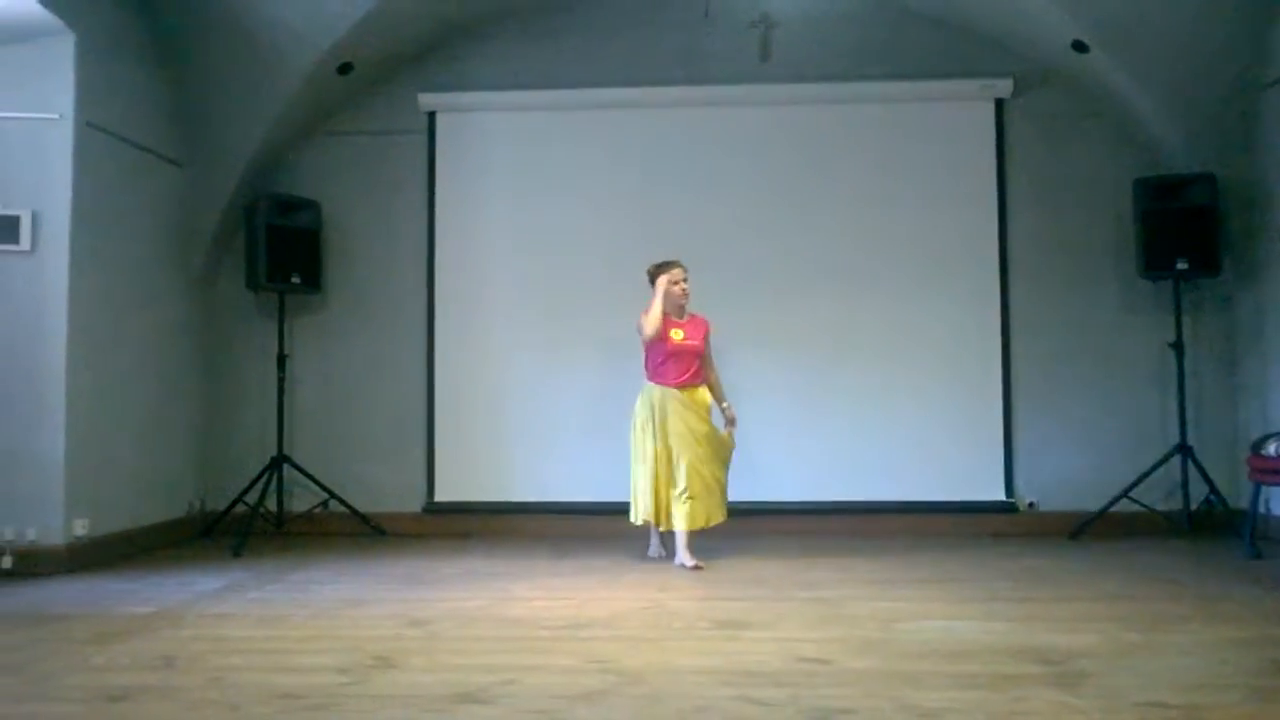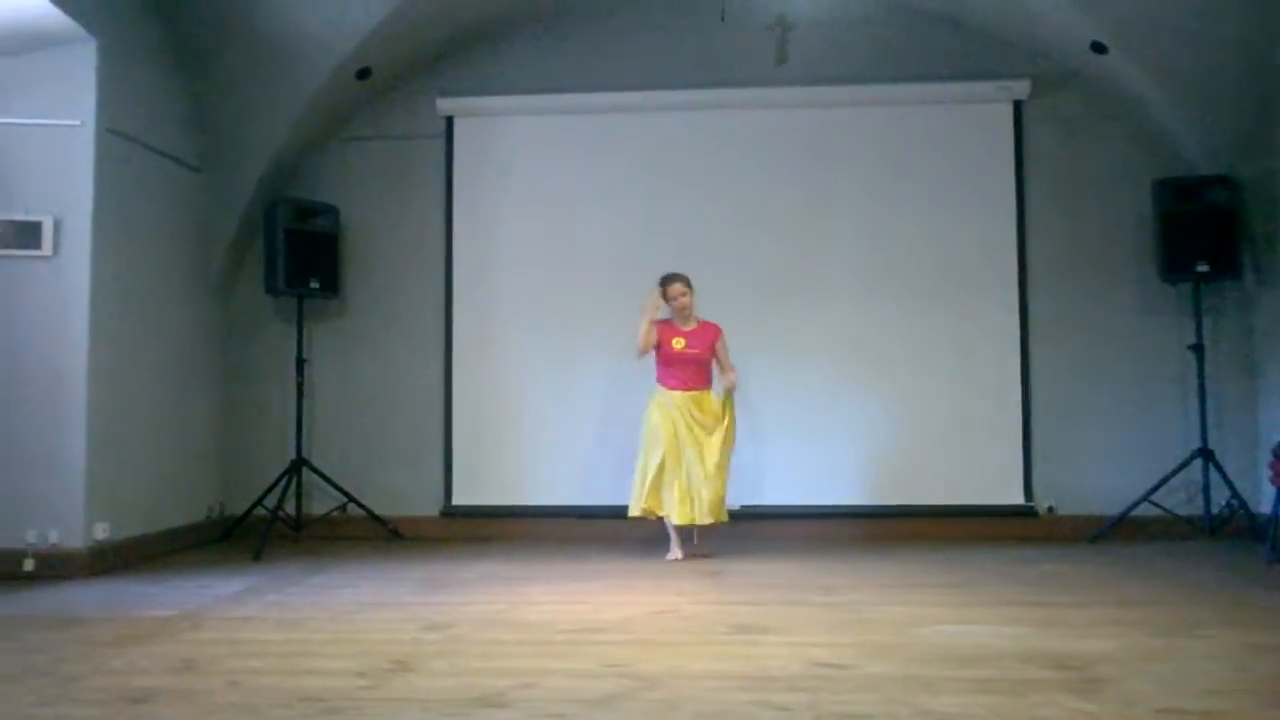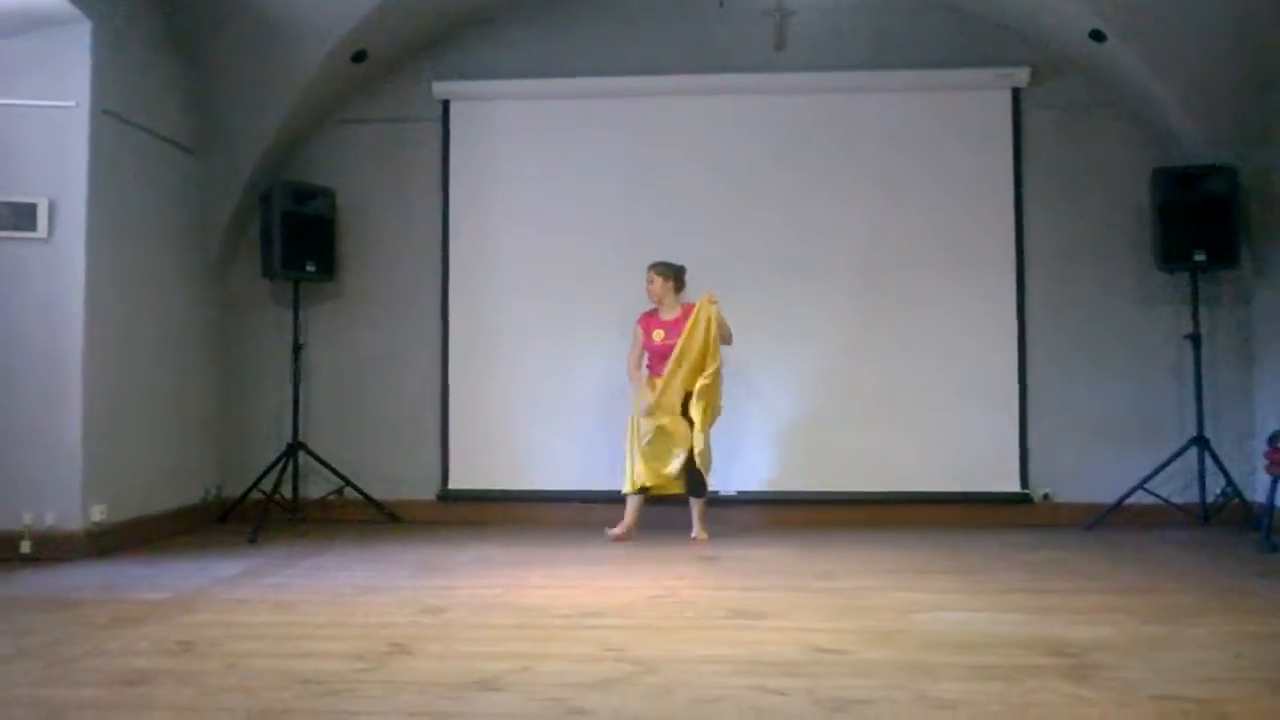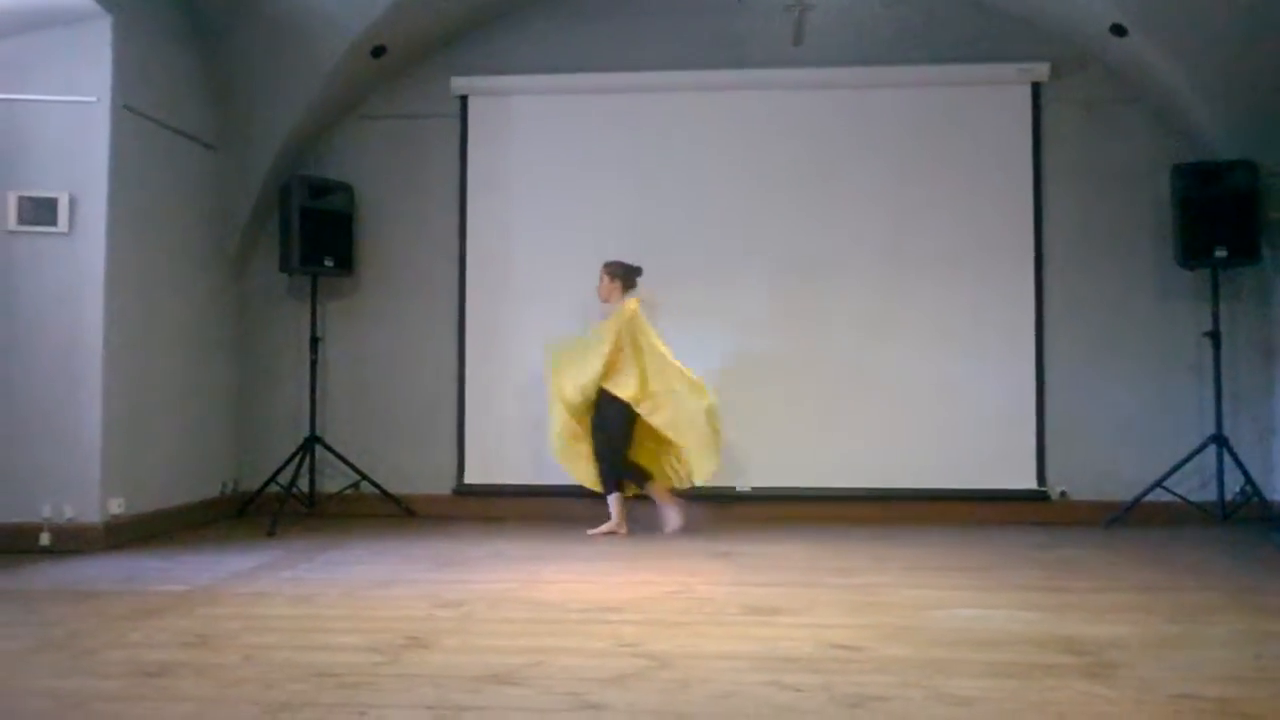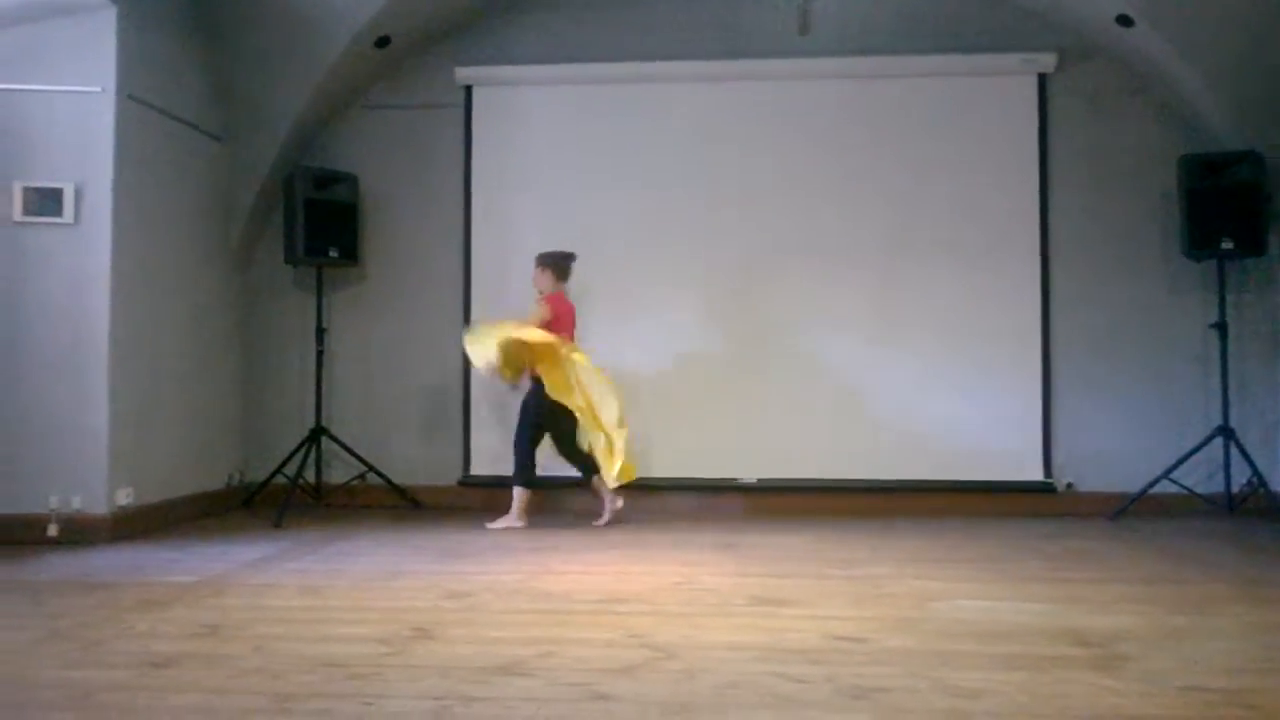
dt=0.5s
person 1, frame 1
left shoulder: (701, 324)
right shoulder: (651, 317)
left elbow: (708, 368)
right elbow: (650, 334)
left wrist: (724, 404)
right wrist: (660, 292)
left hip: (692, 404)
right hip: (659, 402)
left knee: (690, 471)
right knee: (659, 470)
left ankle: (682, 550)
right ankle: (655, 538)
person 1, frame 2
left shoulder: (711, 331)
right shoulder: (660, 329)
left elbow: (726, 367)
right elbow: (640, 349)
left wrist: (730, 378)
right wrist: (649, 312)
left hip: (701, 407)
right hip: (667, 407)
left knee: (702, 470)
right knee: (668, 470)
left ankle: (696, 538)
right ankle: (675, 543)
person 1, frame 3
left shoulder: (694, 313)
right shoulder: (645, 321)
left elbow: (726, 340)
right elbow: (633, 364)
left wrist: (715, 313)
right wrist: (644, 393)
left hip: (688, 396)
left knee: (691, 459)
left ankle: (698, 525)
right ankle: (628, 522)
person 1, frame 4
left shoulder: (628, 315)
right shoulder: (611, 318)
right elbow: (596, 354)
left wrist: (633, 315)
left hip: (620, 397)
right hip: (605, 396)
left knee: (615, 458)
right knee: (604, 457)
left ankle: (669, 503)
right ankle: (617, 520)
person 1, frame 5
left shoulder: (546, 303)
right shoulder: (565, 305)
left hip: (547, 386)
left knee: (524, 446)
right knee: (569, 447)
left ankle: (517, 515)
right ankle: (610, 497)
